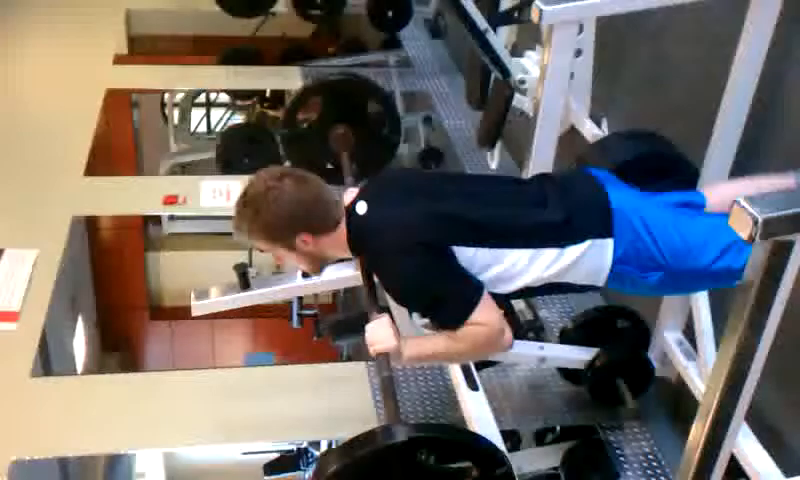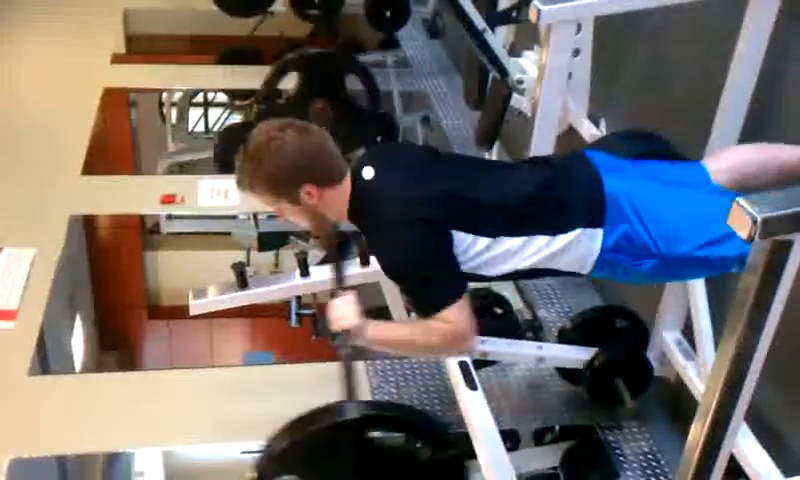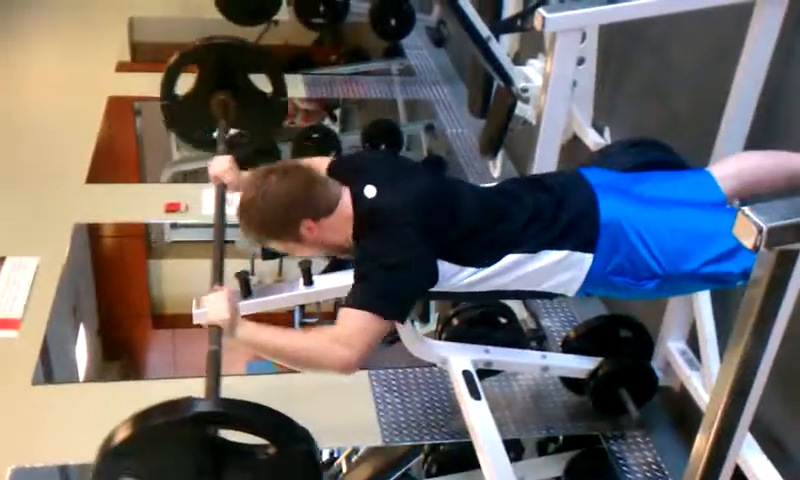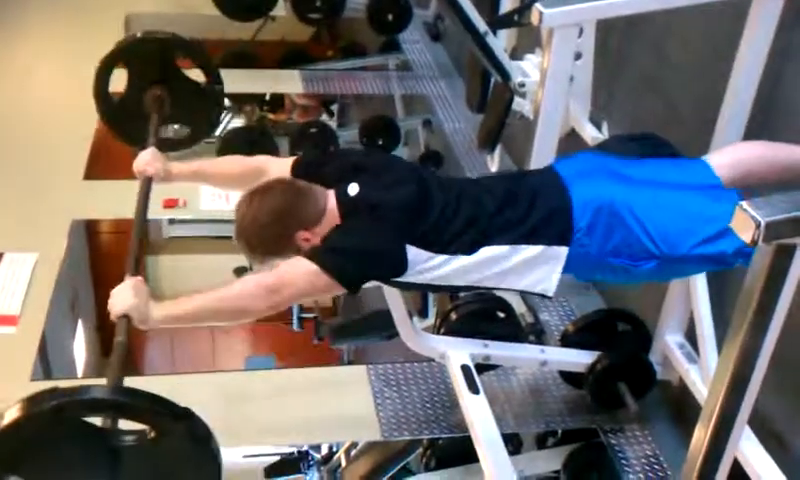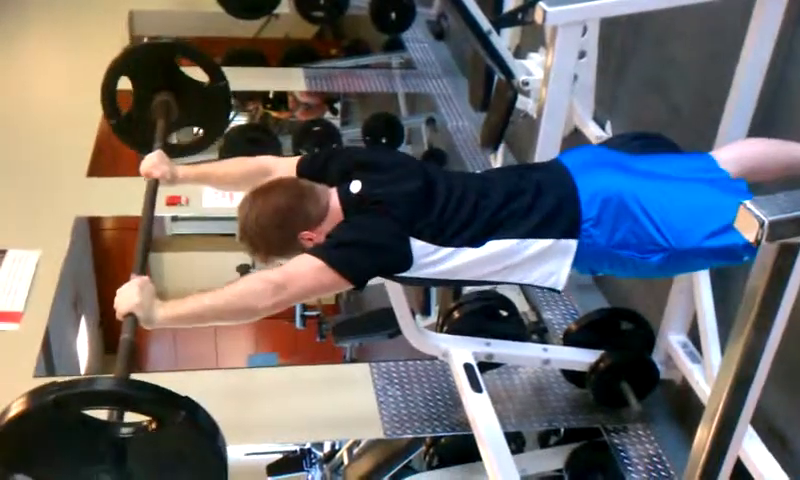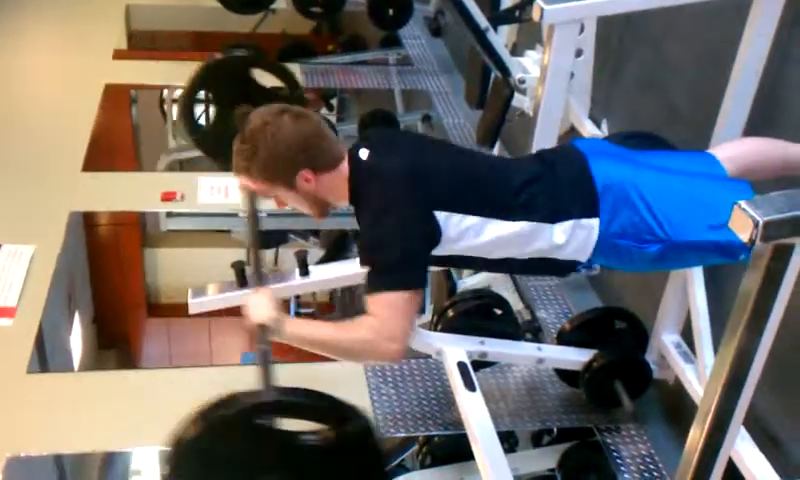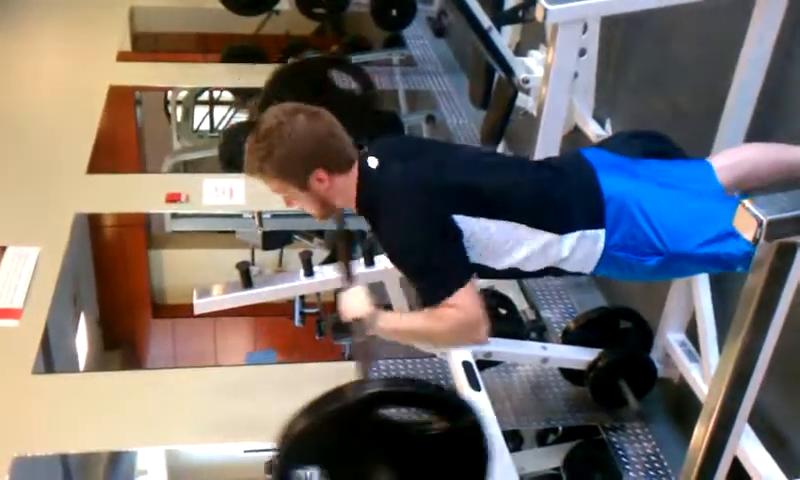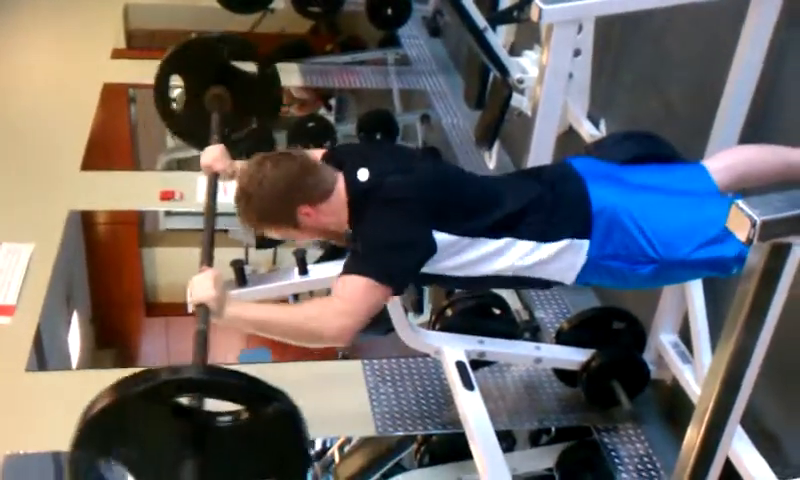
dt=0.5s
person 1, frame 1
left shoulder: (403, 261)
right shoulder: (376, 191)
left elbow: (494, 334)
left wrist: (403, 349)
right wrist: (327, 195)
left hip: (609, 244)
right hip: (580, 196)
right knee: (705, 210)
person 1, frame 2
left shoulder: (400, 234)
right shoulder: (377, 161)
left elbow: (458, 334)
left wrist: (365, 330)
left hip: (605, 230)
right hip: (581, 178)
left knee: (752, 240)
right knee: (715, 176)
person 1, frame 3
left shoulder: (393, 249)
right shoulder: (366, 174)
left elbow: (343, 351)
right elbow: (317, 169)
left wrist: (238, 327)
right wrist: (246, 180)
left hip: (597, 247)
right hip: (578, 195)
right knee: (719, 185)
person 1, frame 4
left shoulder: (368, 238)
right shoulder: (348, 169)
left elbow: (269, 294)
right elbow: (263, 169)
left wrist: (152, 311)
right wrist: (174, 168)
left hip: (582, 232)
right hip: (567, 184)
right knee: (715, 175)
person 1, frame 5
left shoulder: (373, 233)
right shoulder: (350, 168)
left elbow: (274, 291)
right elbow: (268, 168)
left wrist: (157, 311)
right wrist: (179, 171)
left hip: (590, 225)
right hip: (574, 177)
right knee: (722, 171)
person 1, frame 6
left shoulder: (390, 218)
right shoulder: (366, 148)
left elbow: (384, 340)
left wrist: (280, 323)
right wrist: (262, 170)
left hip: (599, 217)
right hip: (581, 168)
right knee: (719, 168)
person 1, frame 7
left shoulder: (408, 218)
right shoulder: (379, 154)
left elbow: (469, 326)
left wrist: (374, 319)
left hip: (605, 224)
right hip: (584, 177)
right knee: (717, 181)
person 1, frame 8
left shoulder: (388, 224)
right shoulder: (357, 163)
left elbow: (336, 323)
right elbow: (306, 166)
left wrist: (227, 307)
right wrist: (235, 166)
left hip: (592, 235)
right hip: (570, 186)
left knee: (745, 230)
right knee: (711, 178)
